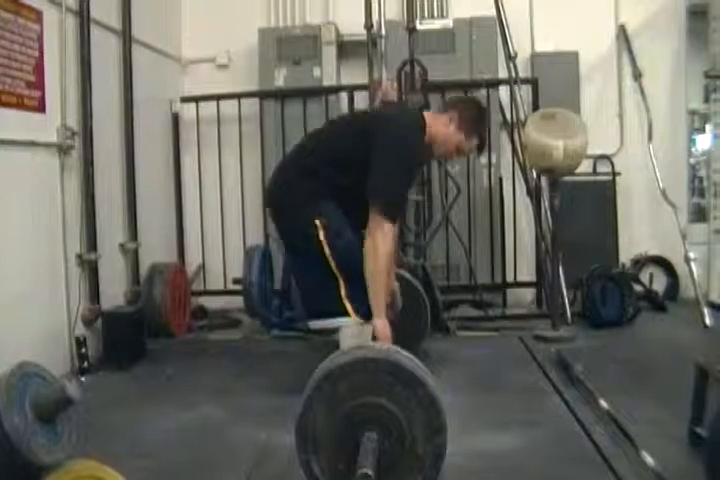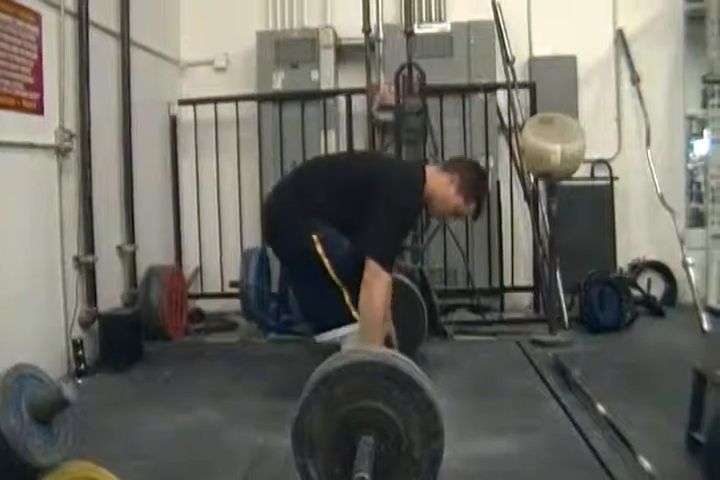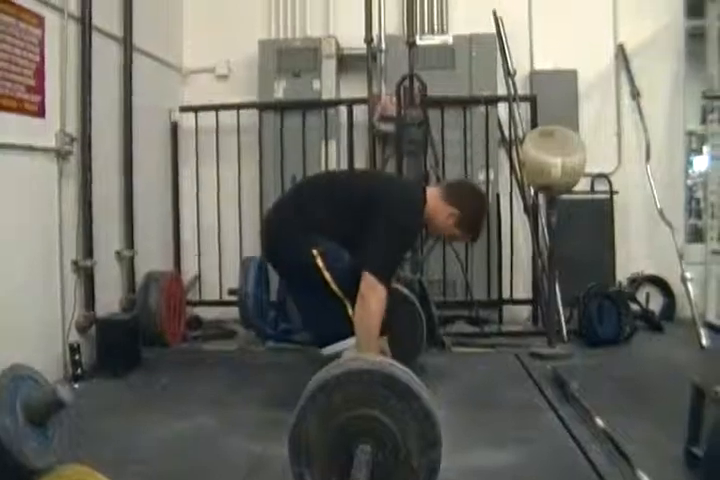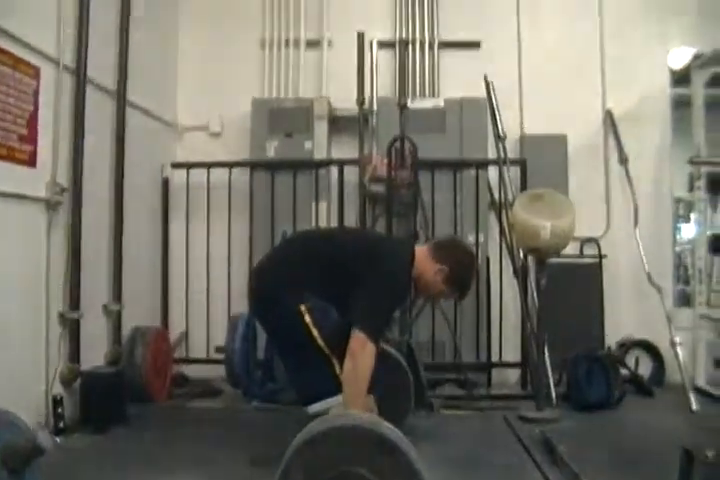
dt=0.2s
person 1, frame 1
left shoulder: (405, 130)
right shoulder: (402, 138)
left elbow: (388, 220)
right elbow: (379, 230)
left wrist: (389, 273)
right wrist: (379, 315)
left hip: (308, 194)
right hip: (302, 195)
left knee: (358, 294)
right knee: (352, 308)
person 1, frame 2
left shoulder: (406, 181)
right shoulder: (403, 190)
left elbow: (380, 267)
right elbow: (375, 277)
left wrist: (384, 319)
left hip: (295, 214)
right hip: (294, 216)
right knee: (356, 320)
person 1, frame 3
left shoulder: (406, 200)
right shoulder: (402, 212)
left elbow: (374, 283)
right elbow: (371, 292)
left wrist: (376, 339)
left hip: (293, 227)
right hip: (294, 231)
right knee: (356, 330)
person 1, frame 4
left shoulder: (395, 259)
right shoulder: (392, 270)
left elbow: (360, 342)
right elbow: (360, 349)
left wrist: (362, 399)
left hip: (280, 283)
right hip: (281, 287)
right knee: (342, 387)
